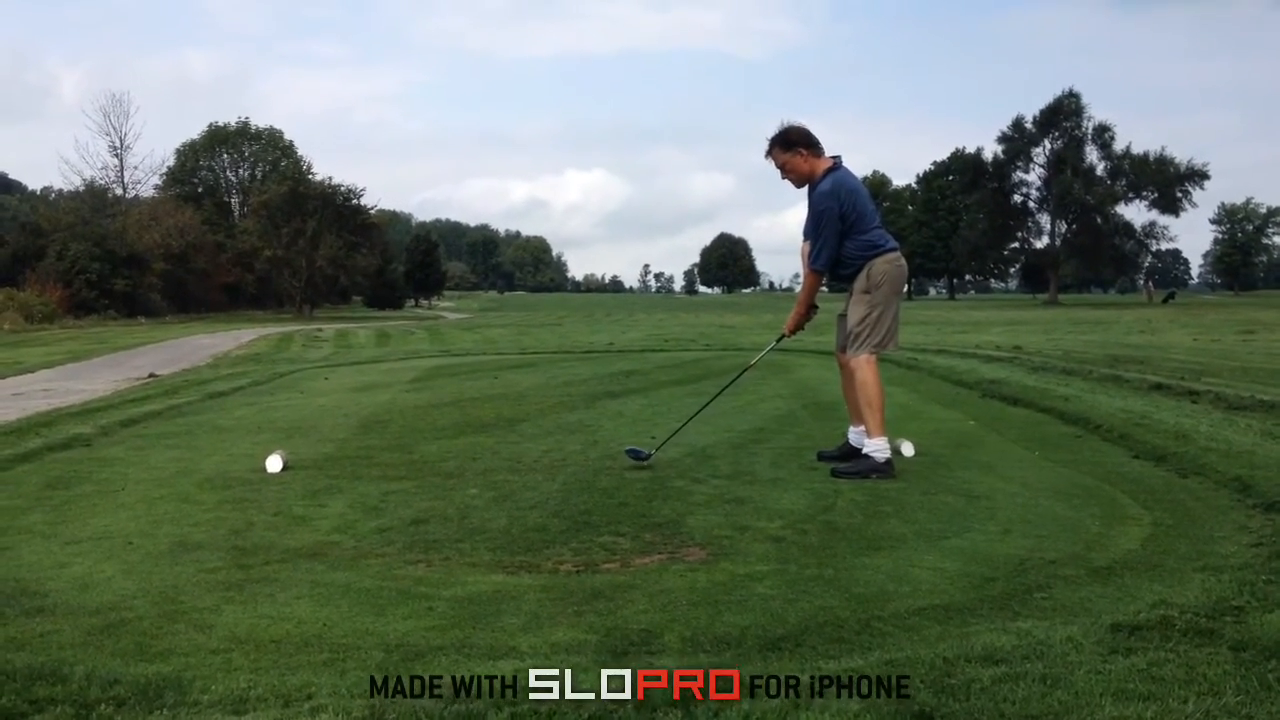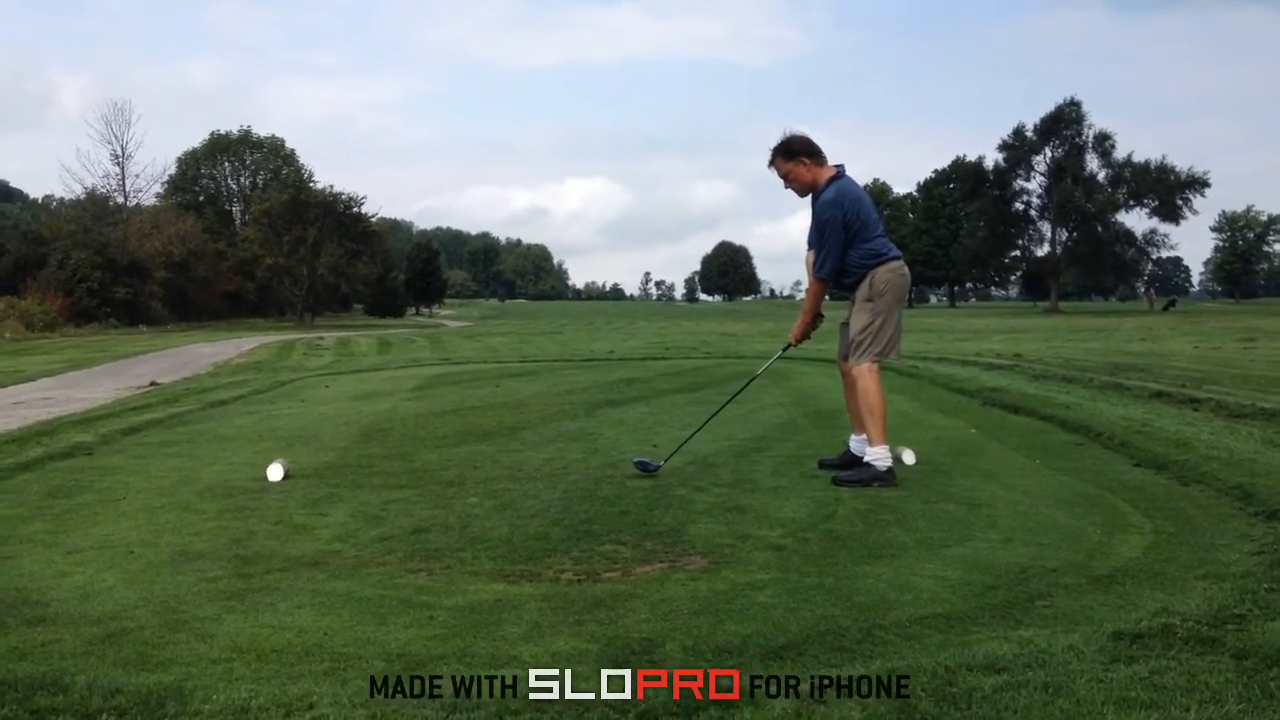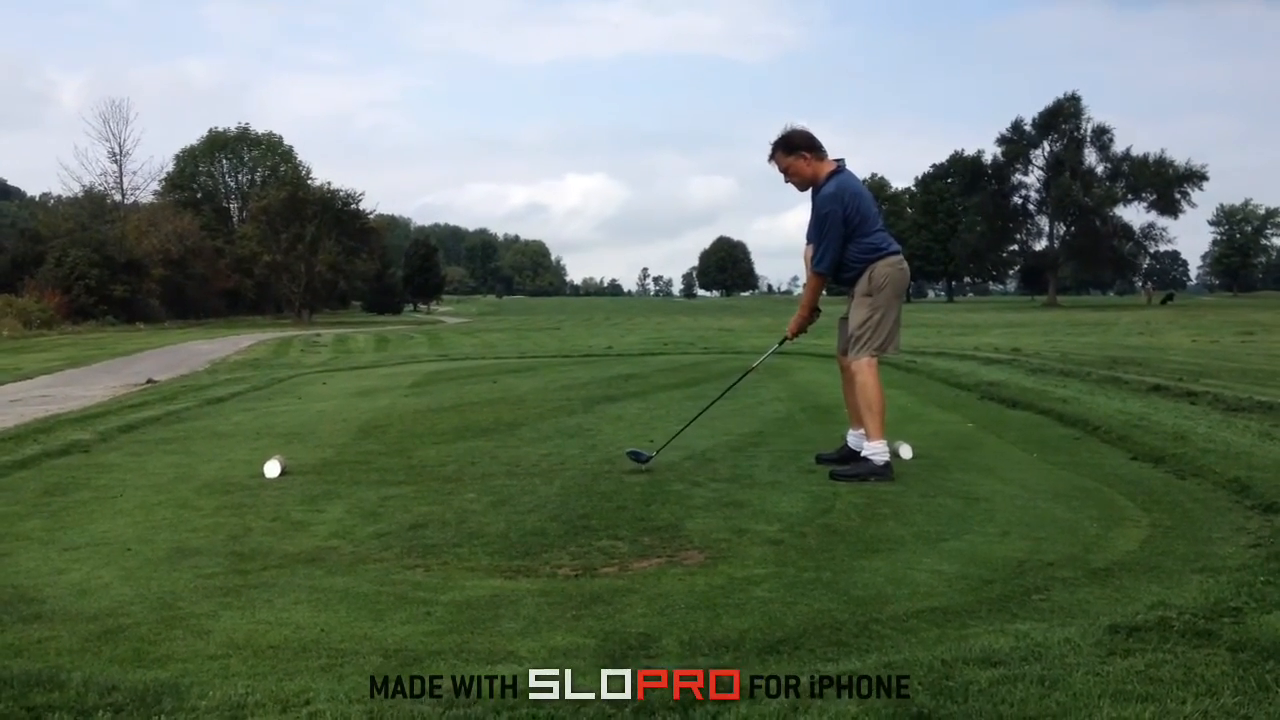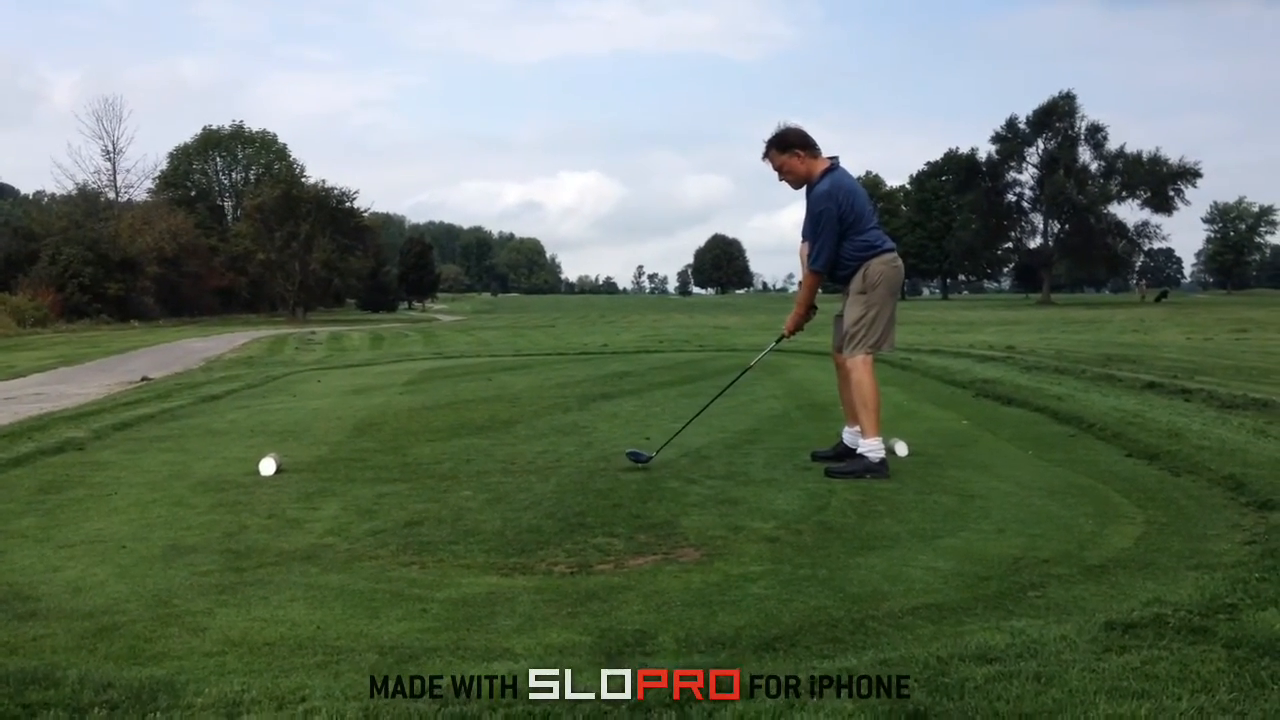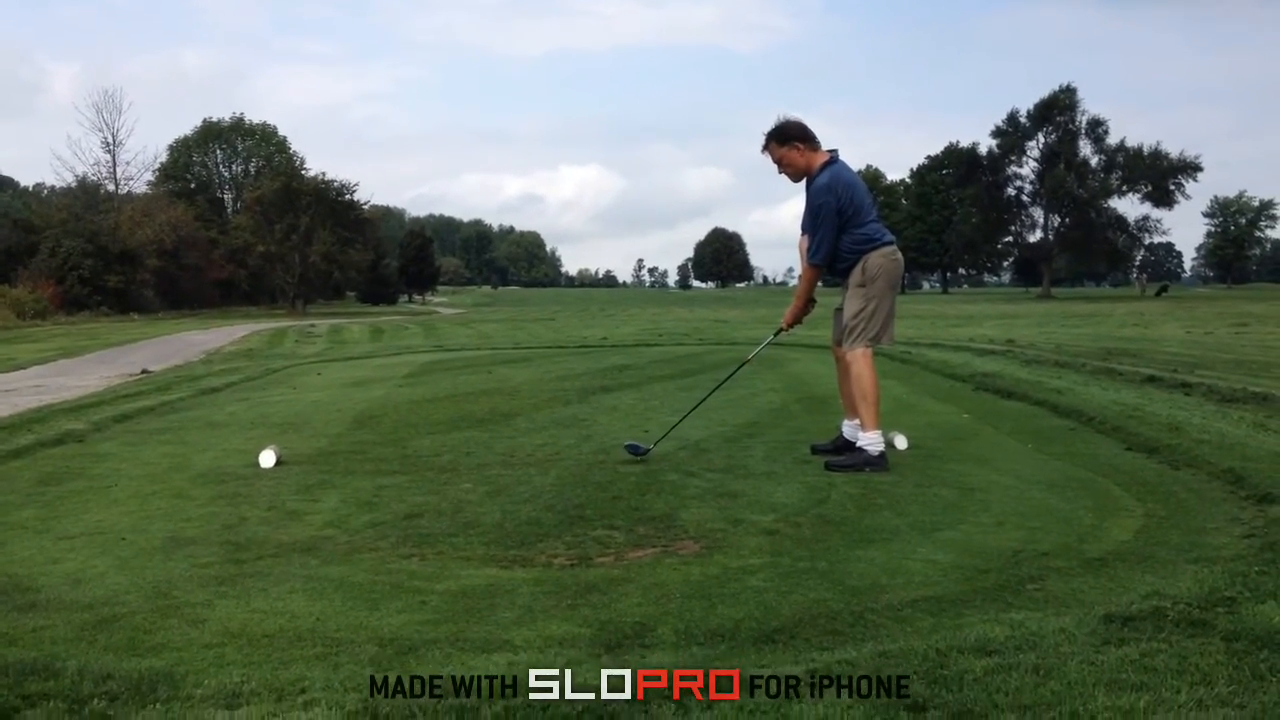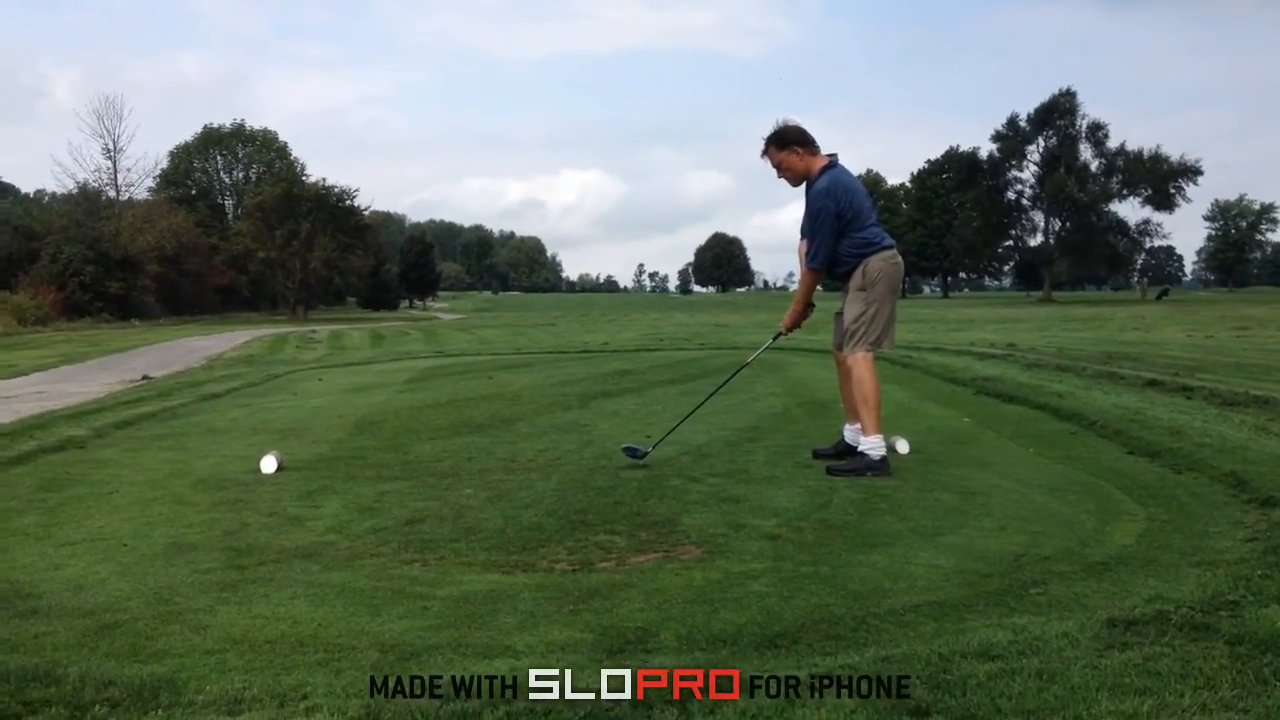
dt=0.3s
person 1, frame 1
left shoulder: (827, 192)
right shoulder: (828, 179)
left elbow: (820, 261)
right elbow: (810, 243)
left wrist: (800, 310)
right wrist: (807, 298)
left hip: (877, 271)
right hip: (868, 272)
left knee: (862, 356)
right knee: (846, 355)
left ankle: (878, 453)
right ankle: (858, 440)
person 1, frame 2
left shoulder: (831, 200)
right shoulder: (832, 188)
left elbow: (825, 270)
right elbow: (815, 252)
left wrist: (806, 319)
right wrist: (812, 307)
left hip: (880, 279)
right hip: (871, 280)
left knee: (864, 364)
right knee: (848, 363)
left ankle: (879, 462)
right ankle: (860, 448)
person 1, frame 3
left shoulder: (831, 195)
right shoulder: (831, 183)
left elbow: (823, 264)
right elbow: (813, 247)
left wrist: (803, 313)
right wrist: (810, 301)
left hip: (879, 274)
right hip: (869, 275)
left knee: (862, 359)
right knee: (847, 358)
left ankle: (877, 457)
right ankle: (857, 443)
person 1, frame 4
left shoulder: (826, 192)
right shoulder: (826, 180)
left elbow: (819, 262)
right elbow: (809, 244)
left wrist: (800, 311)
right wrist: (805, 297)
left hip: (873, 271)
right hip: (864, 272)
left knee: (857, 356)
right knee: (842, 355)
left ankle: (872, 453)
right ankle: (853, 440)
person 1, frame 5
left shoulder: (825, 186)
right shoulder: (826, 173)
left elbow: (819, 255)
right elbow: (808, 237)
left wrist: (799, 304)
right wrist: (805, 292)
left hip: (873, 265)
right hip: (863, 266)
left knee: (858, 349)
right knee: (842, 348)
left ankle: (872, 447)
right ankle: (852, 433)
person 1, frame 6
left shoulder: (824, 190)
right shoulder: (826, 177)
left elbow: (818, 260)
right elbow: (808, 242)
left wrist: (797, 309)
right wrist: (804, 296)
left hip: (873, 269)
right hip: (864, 270)
left knee: (858, 354)
right knee: (843, 353)
left ankle: (873, 451)
right ankle: (854, 438)
